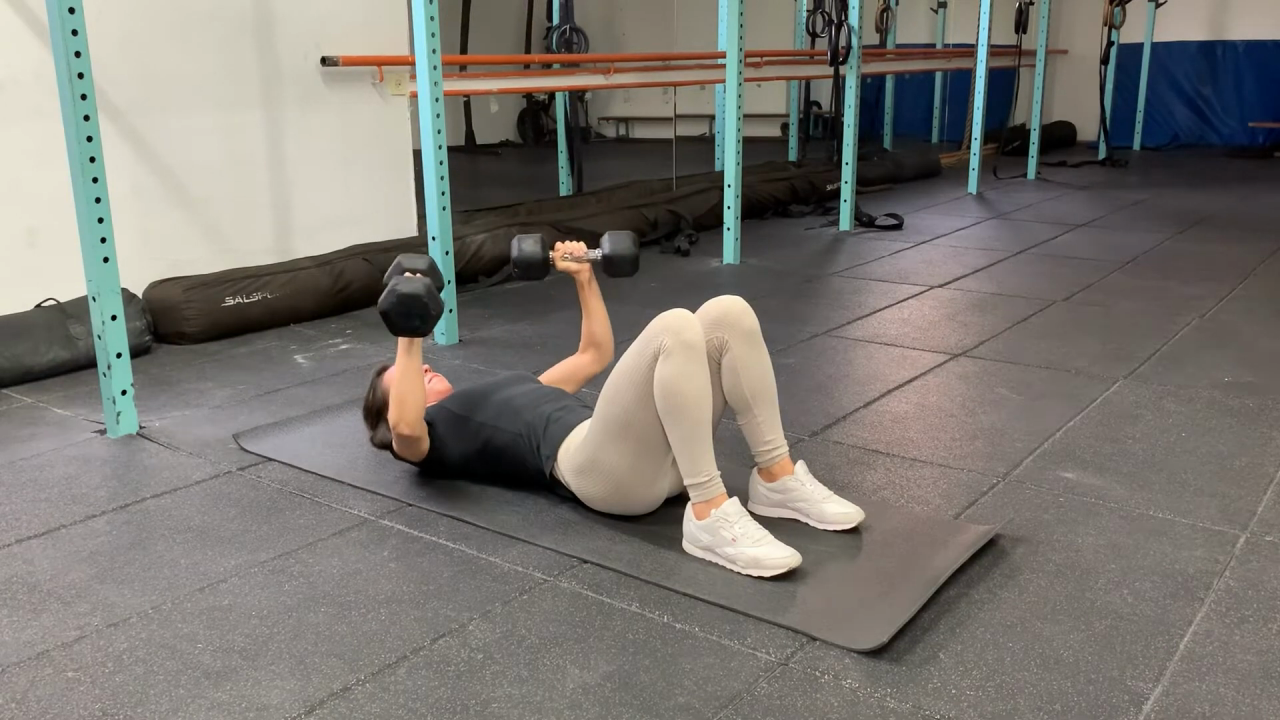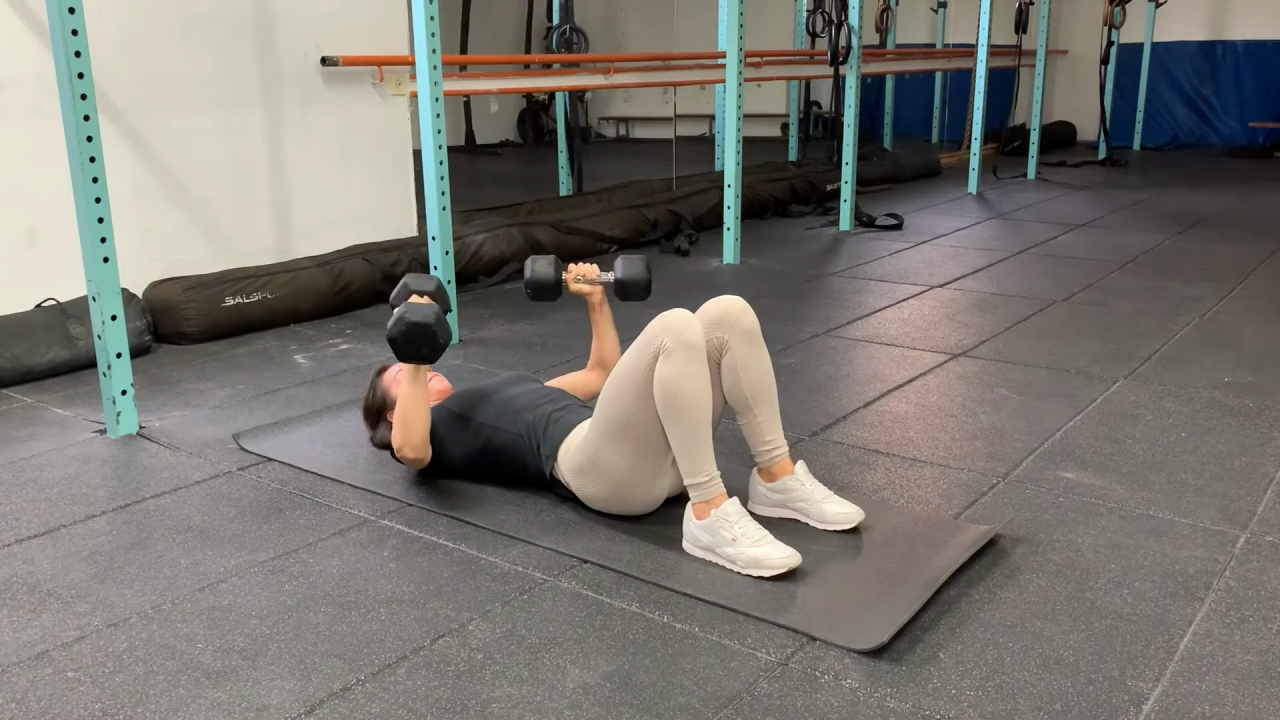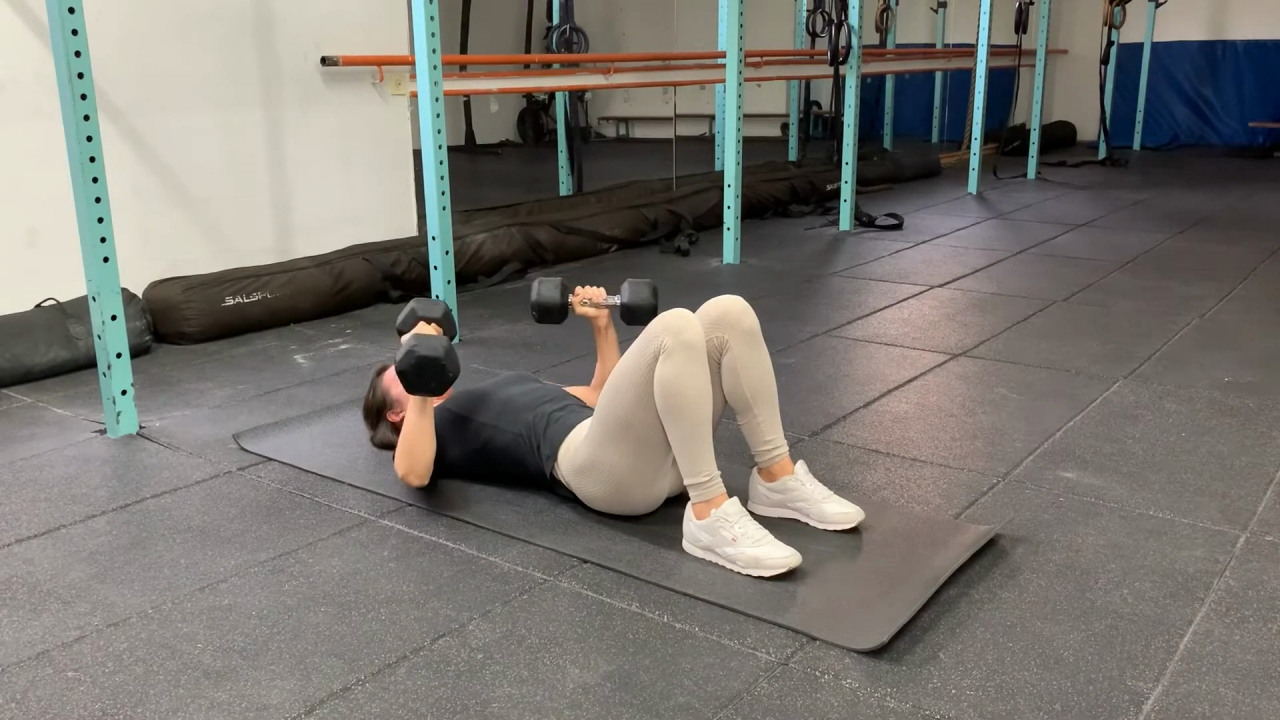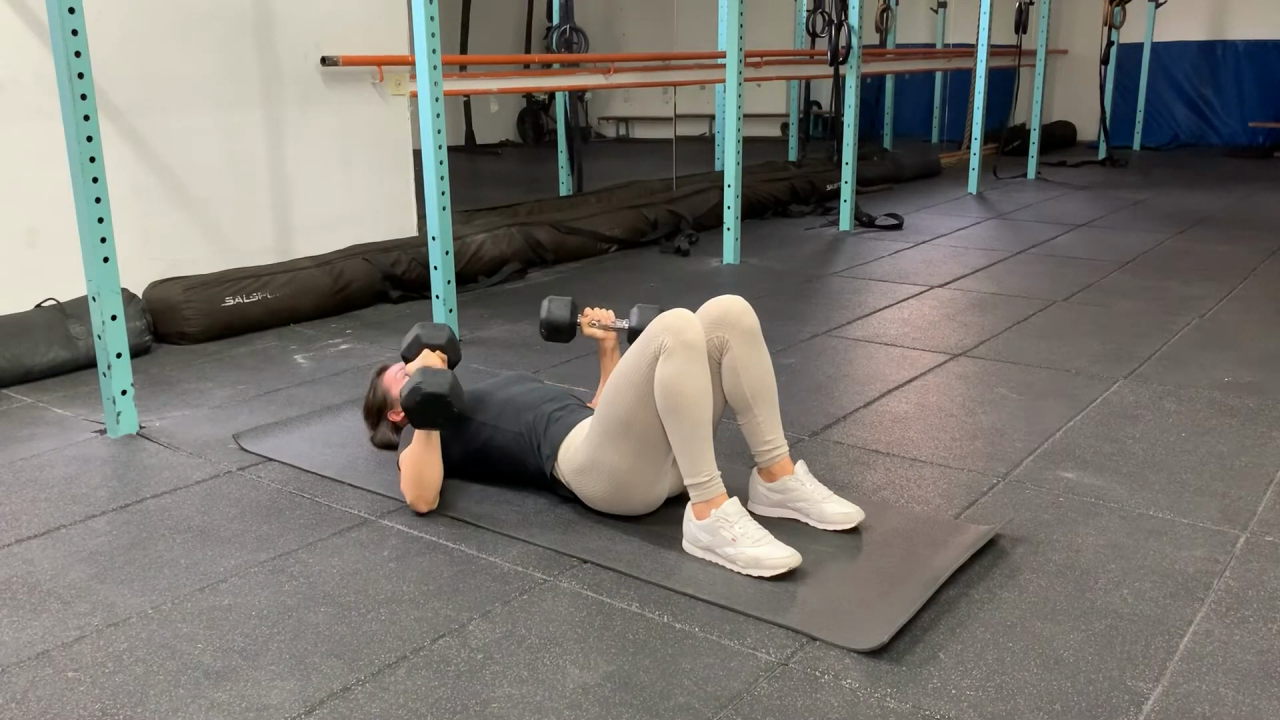
dt=0.4s
person 1, frame 1
left shoulder: (503, 389)
right shoulder: (430, 435)
left elbow: (596, 355)
right elbow: (405, 427)
left wrist: (584, 279)
right wrist: (409, 333)
left hip: (655, 455)
right hip: (597, 467)
left knee: (728, 314)
right knee: (674, 328)
left ankle: (778, 480)
right ankle: (711, 516)
person 1, frame 2
left shoulder: (493, 395)
right shoulder: (432, 429)
left elbow: (601, 374)
right elbow: (410, 450)
left wrist: (596, 301)
left hip: (653, 453)
right hip: (596, 465)
left knee: (728, 313)
right knee: (674, 329)
left ankle: (778, 480)
right ankle: (710, 516)
person 1, frame 3
left shoulder: (499, 389)
right shoulder: (428, 427)
left elbow: (603, 393)
right elbow: (414, 474)
left wrist: (601, 325)
left hip: (653, 454)
right hip: (597, 467)
left knee: (728, 314)
right knee: (674, 328)
left ankle: (778, 481)
right ankle: (710, 516)
person 1, frame 4
left shoulder: (498, 392)
right shoulder: (420, 433)
right elbow: (422, 498)
left wrist: (607, 347)
left hip: (652, 453)
right hip: (598, 467)
left knee: (728, 313)
right knee: (674, 328)
left ankle: (777, 480)
right ankle: (710, 516)
